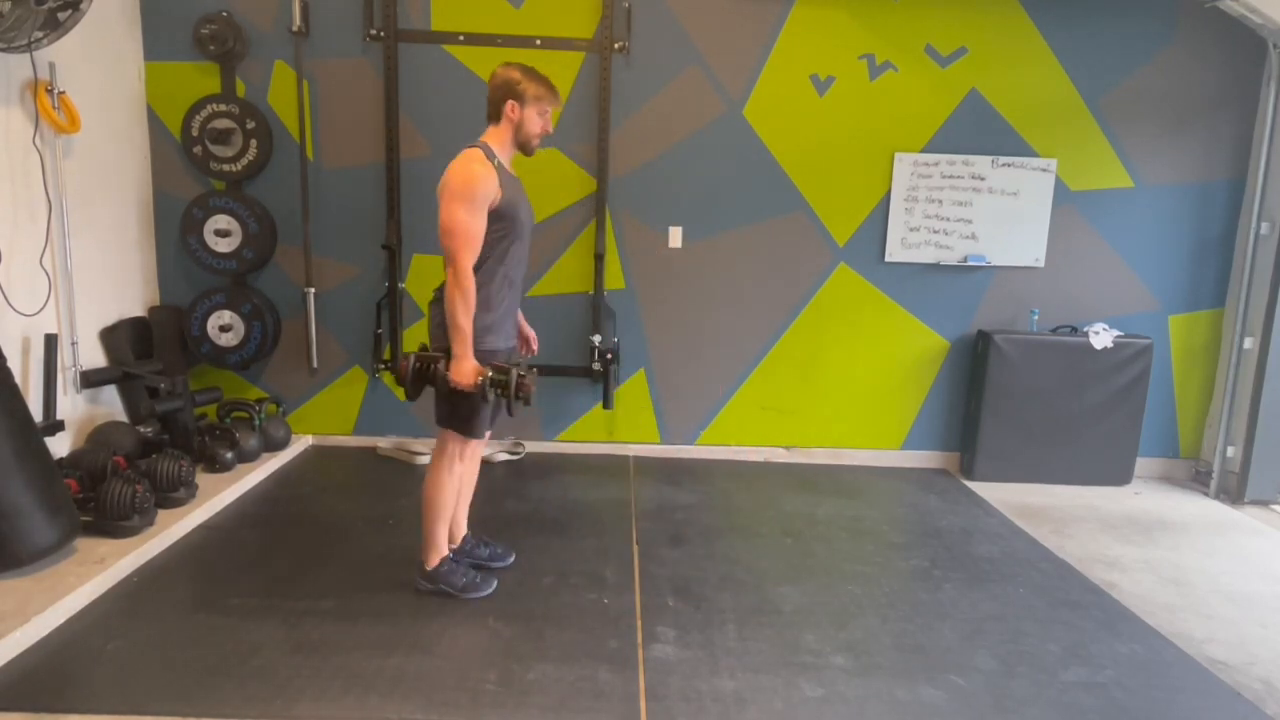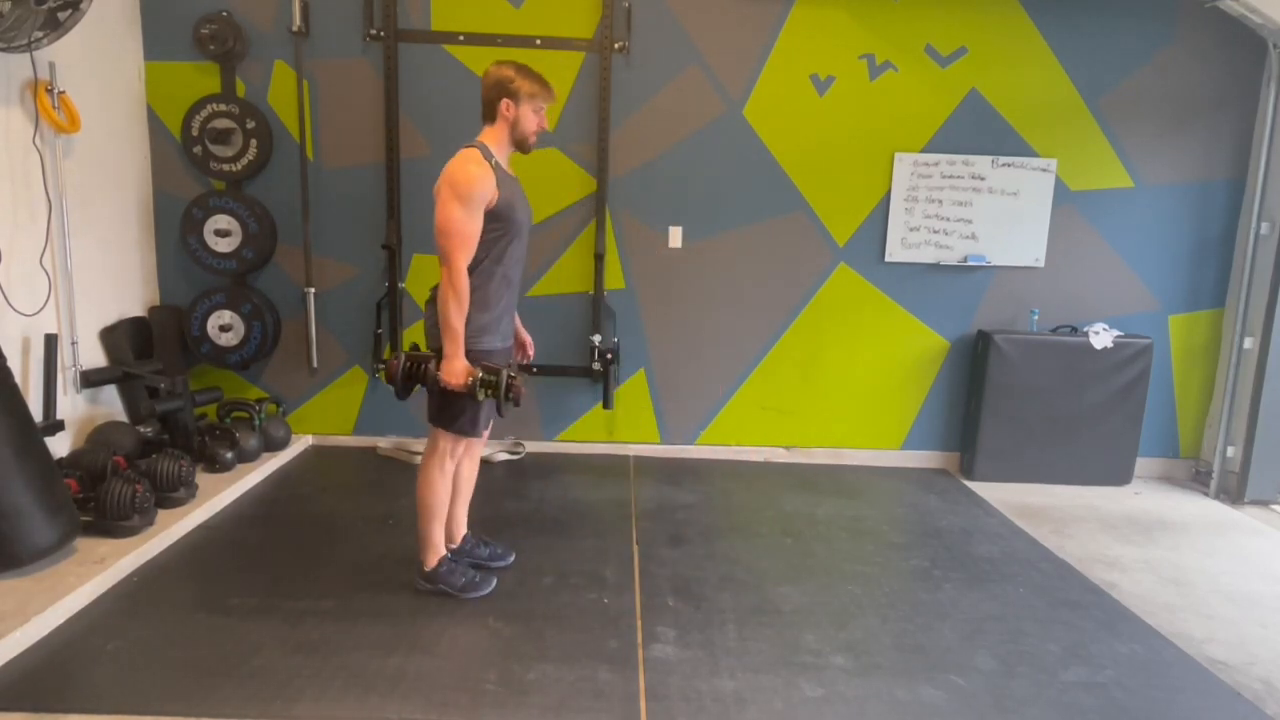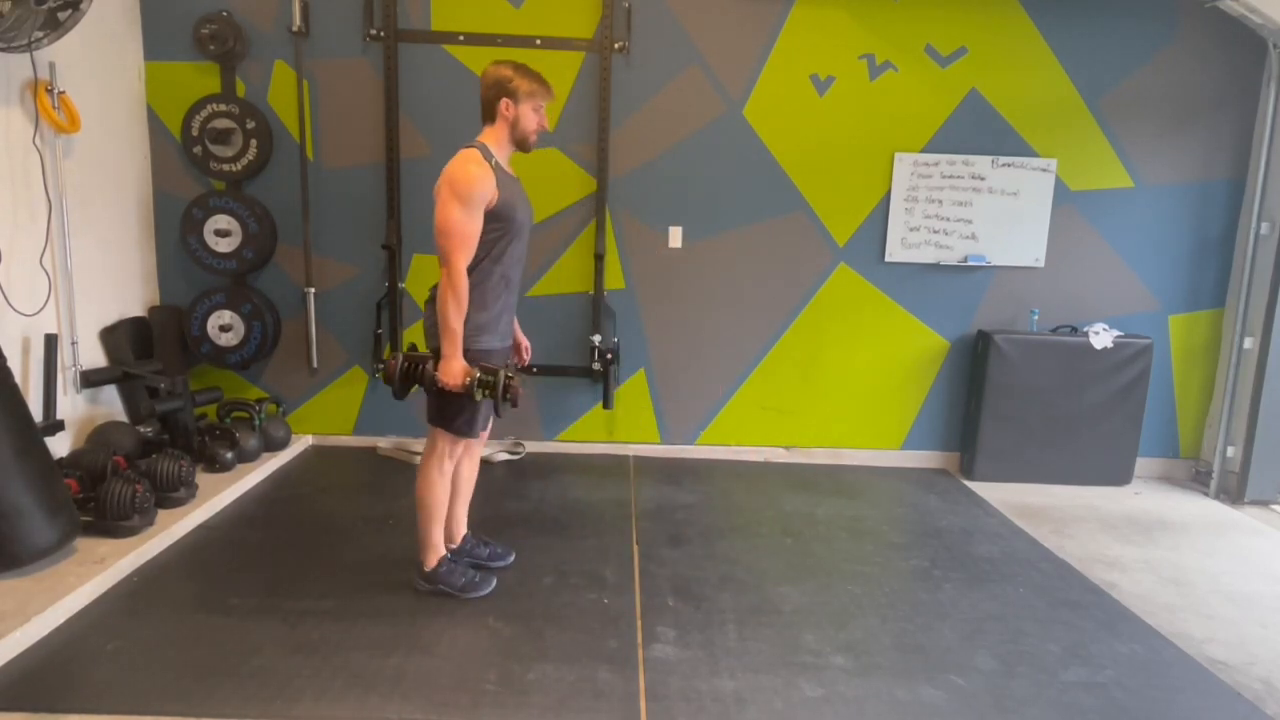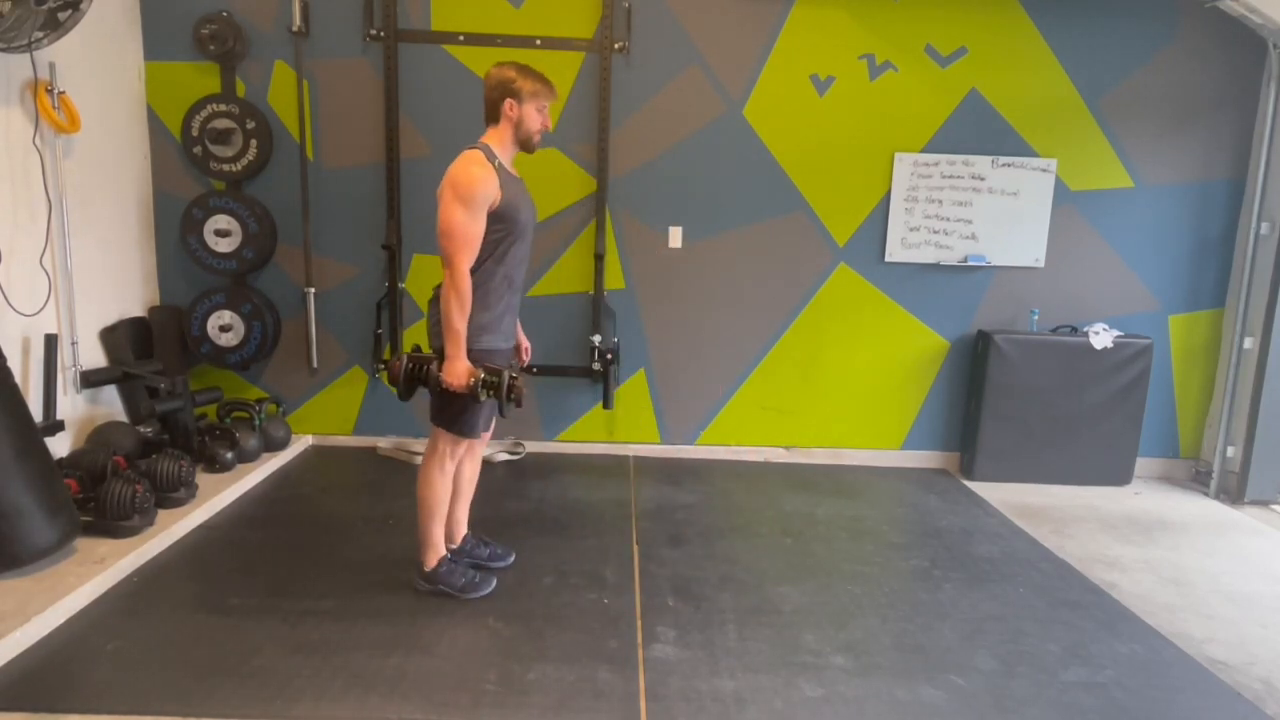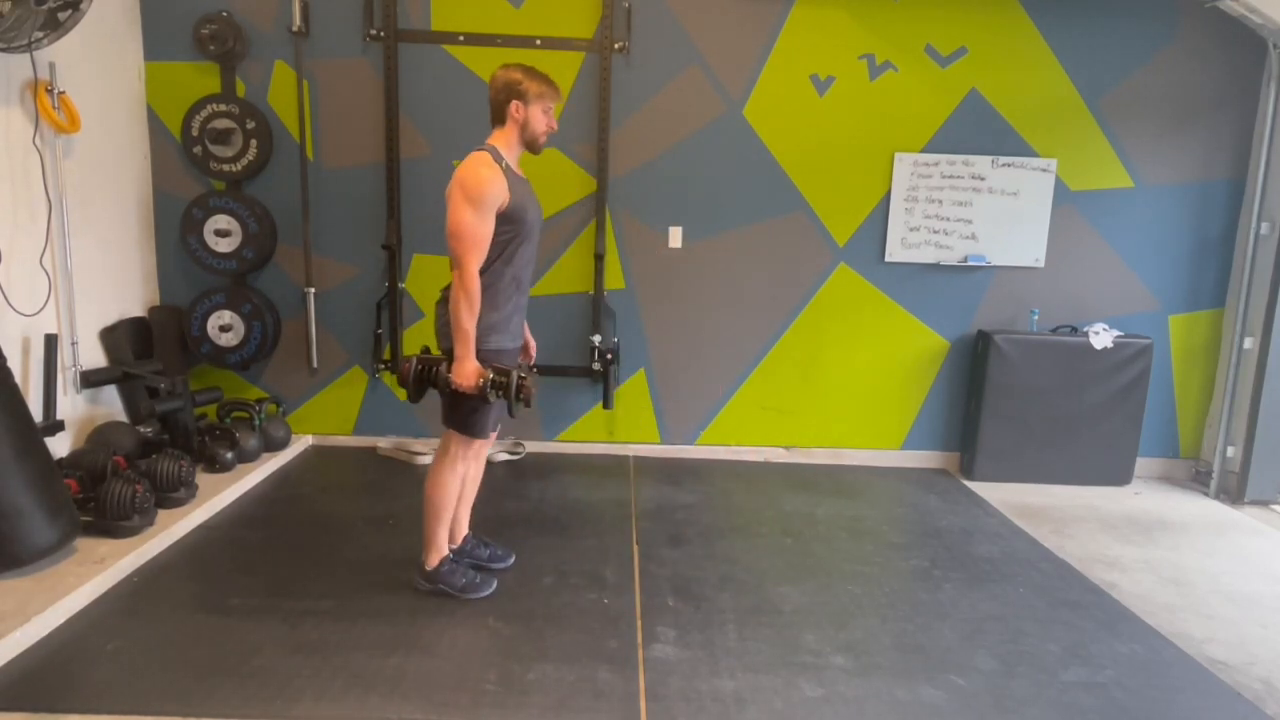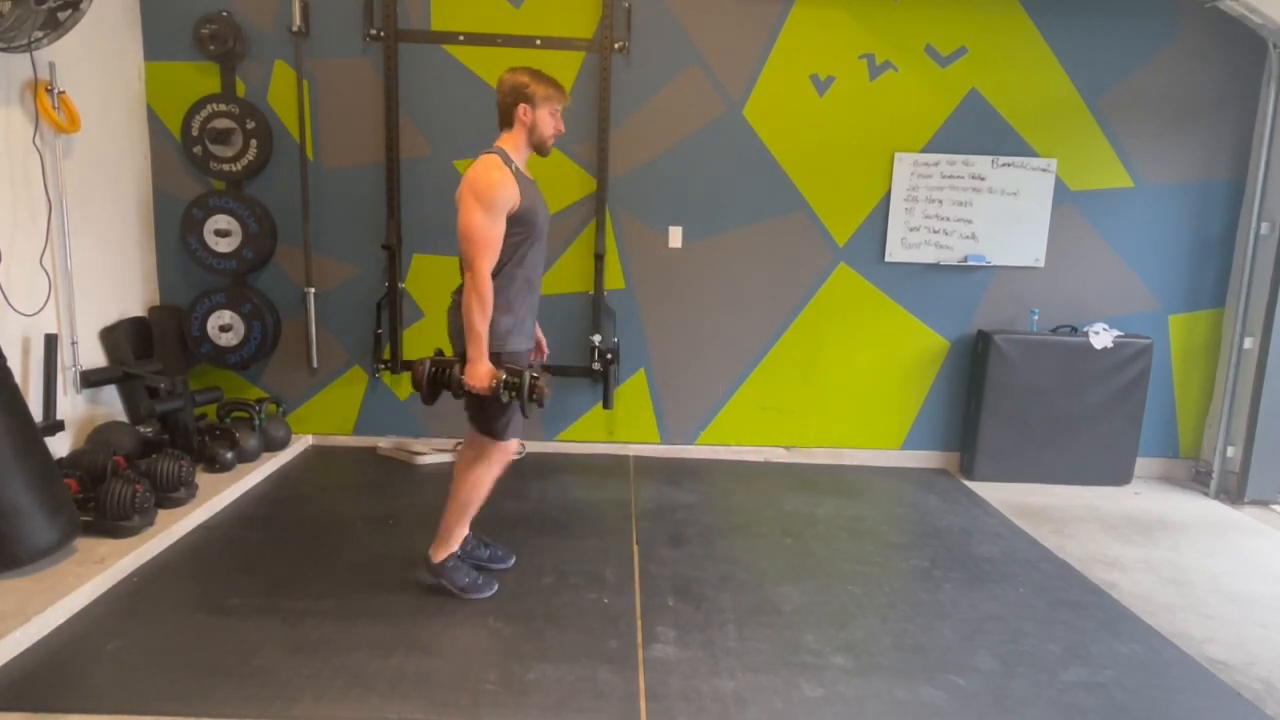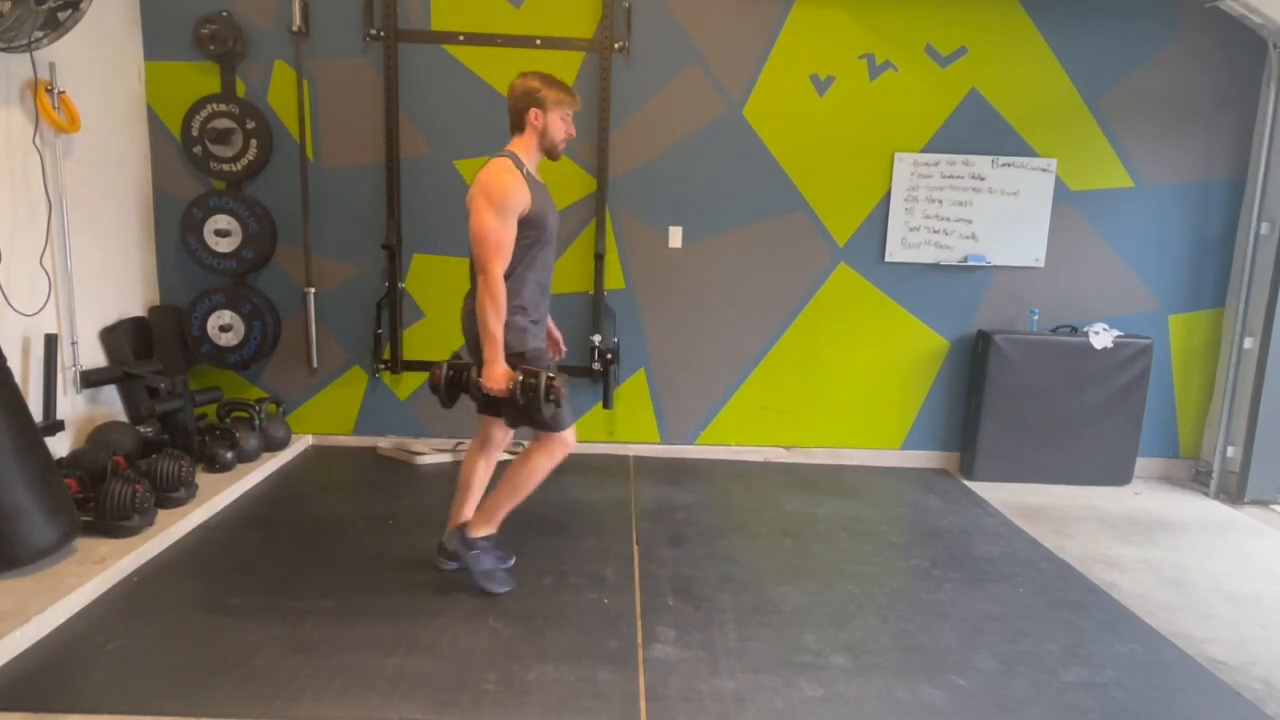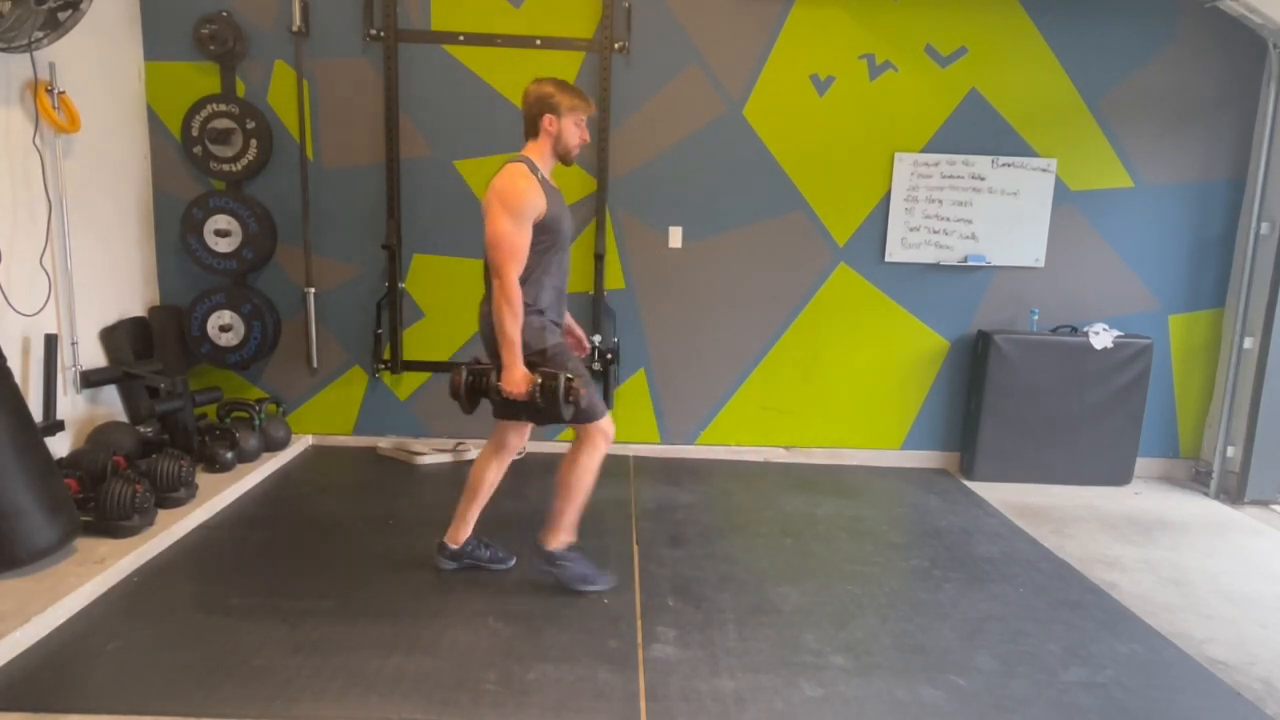
dt=0.1s
person 1, frame 1
left shoulder: (501, 171)
right shoulder: (473, 171)
right elbow: (460, 269)
left wrist: (517, 322)
right wrist: (462, 352)
left hip: (493, 333)
right hip: (471, 337)
left knee: (475, 439)
right knee: (456, 445)
left ankle: (458, 540)
right ankle: (435, 564)
person 1, frame 2
left shoulder: (498, 171)
right shoulder: (470, 171)
right elbow: (455, 269)
left wrist: (513, 326)
right wrist: (453, 352)
left hip: (490, 334)
right hip: (467, 337)
left knee: (474, 439)
right knee: (448, 445)
left ankle: (457, 539)
right ankle: (434, 564)
person 1, frame 3
left shoulder: (500, 172)
right shoulder: (470, 171)
right elbow: (455, 269)
left wrist: (512, 328)
right wrist: (452, 352)
left hip: (489, 334)
right hip: (467, 338)
left knee: (474, 438)
right knee: (447, 446)
left ankle: (458, 540)
right ankle: (434, 563)
person 1, frame 4
left shoulder: (503, 172)
right shoulder: (474, 172)
right elbow: (458, 270)
left wrist: (514, 329)
right wrist: (456, 353)
left hip: (492, 334)
right hip: (470, 338)
left knee: (476, 439)
right knee: (449, 446)
left ankle: (458, 540)
right ankle: (433, 563)
person 1, frame 5
left shoulder: (509, 172)
right shoulder: (481, 173)
right elbow: (467, 272)
left wrist: (520, 328)
right wrist: (465, 354)
left hip: (500, 332)
right hip: (479, 336)
left knee: (475, 438)
right knee: (459, 447)
left ankle: (457, 540)
right ankle: (435, 563)
person 1, frame 6
left shoulder: (516, 174)
right shoulder: (492, 176)
right elbow: (478, 274)
left wrist: (531, 327)
right wrist: (477, 356)
left hip: (509, 334)
right hip: (491, 338)
left knee: (485, 442)
right knee: (499, 448)
left ankle: (459, 540)
right ankle: (441, 556)
person 1, frame 7
left shoulder: (525, 177)
right shoulder: (503, 179)
right elbow: (490, 276)
left wrist: (545, 323)
right wrist: (494, 358)
left hip: (520, 327)
right hip: (505, 333)
left knee: (495, 435)
right knee: (559, 438)
left ankle: (456, 538)
right ankle: (476, 533)
person 1, frame 8
left shoulder: (539, 182)
right shoulder: (518, 184)
right elbow: (506, 281)
left wrist: (566, 321)
right wrist: (513, 362)
left hip: (536, 330)
right hip: (525, 336)
left knee: (508, 441)
right knee: (599, 429)
left ankle: (457, 542)
right ankle: (557, 544)
